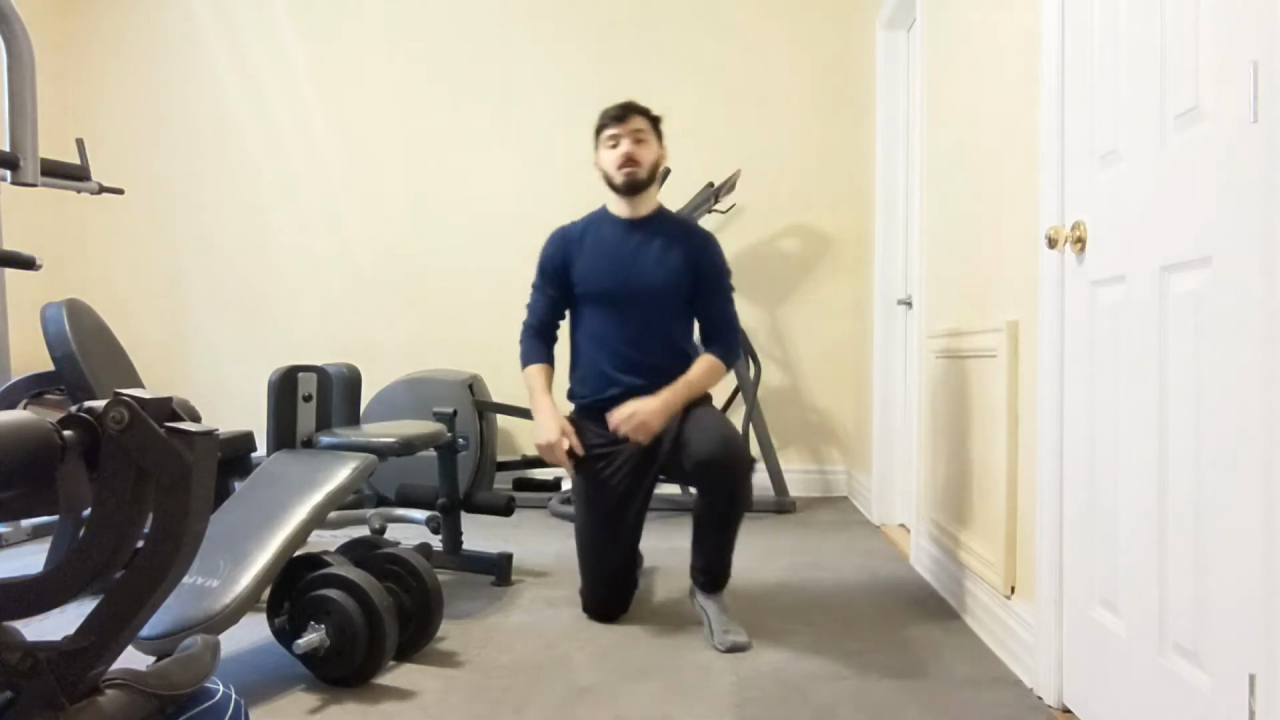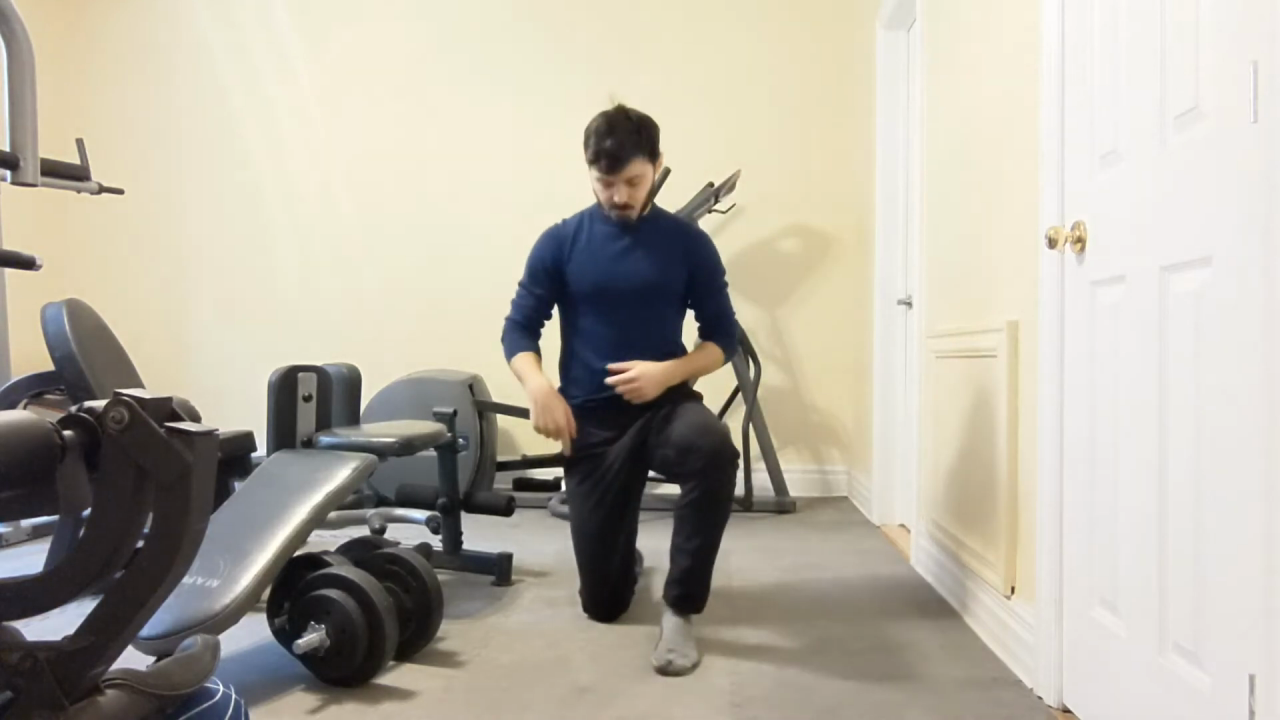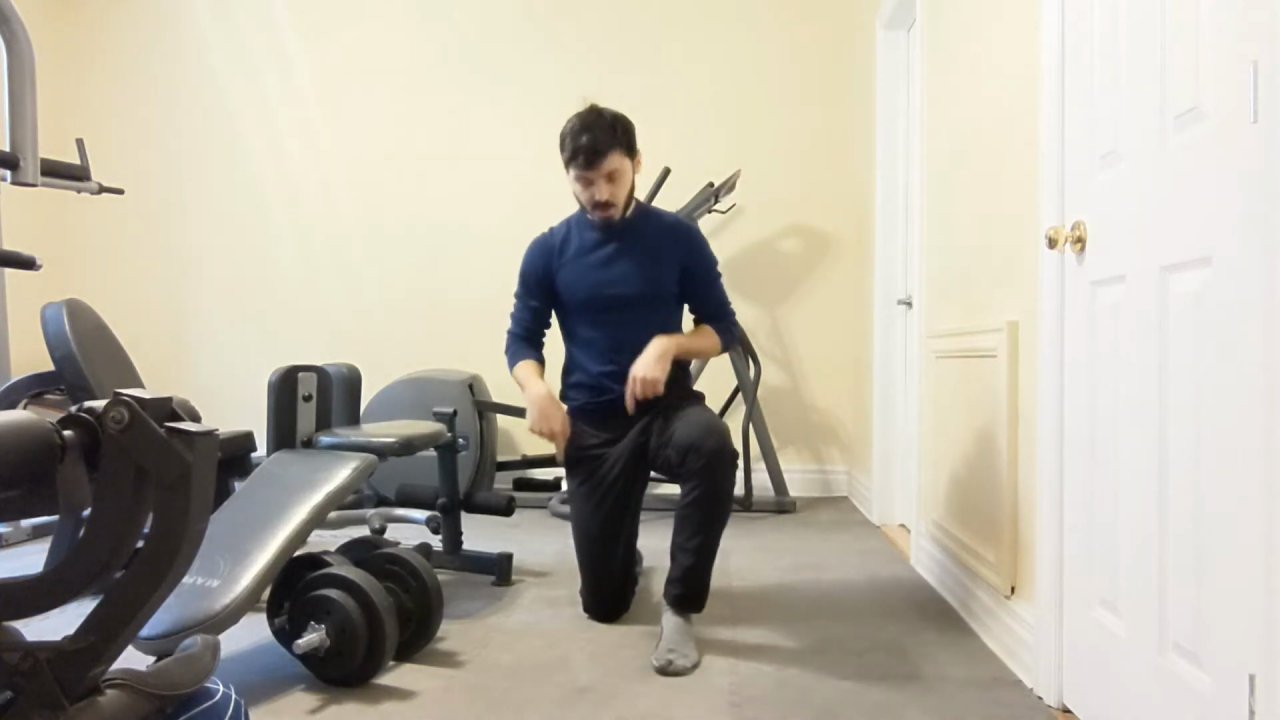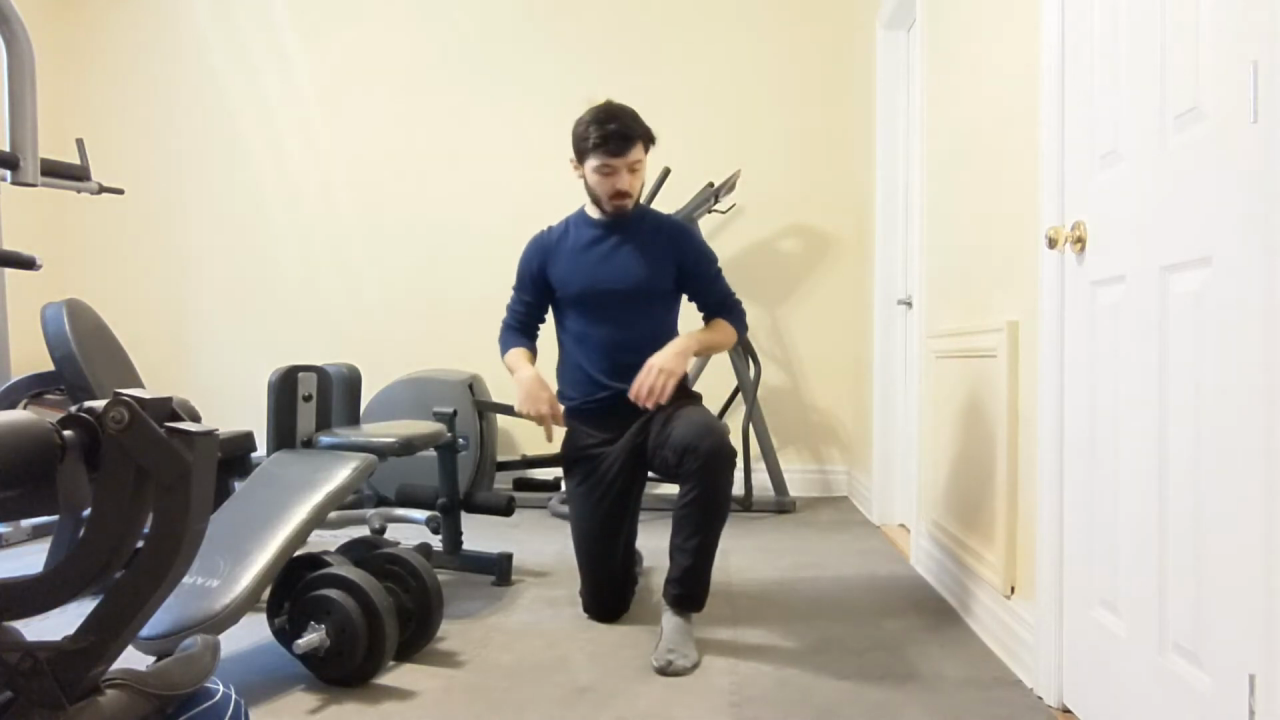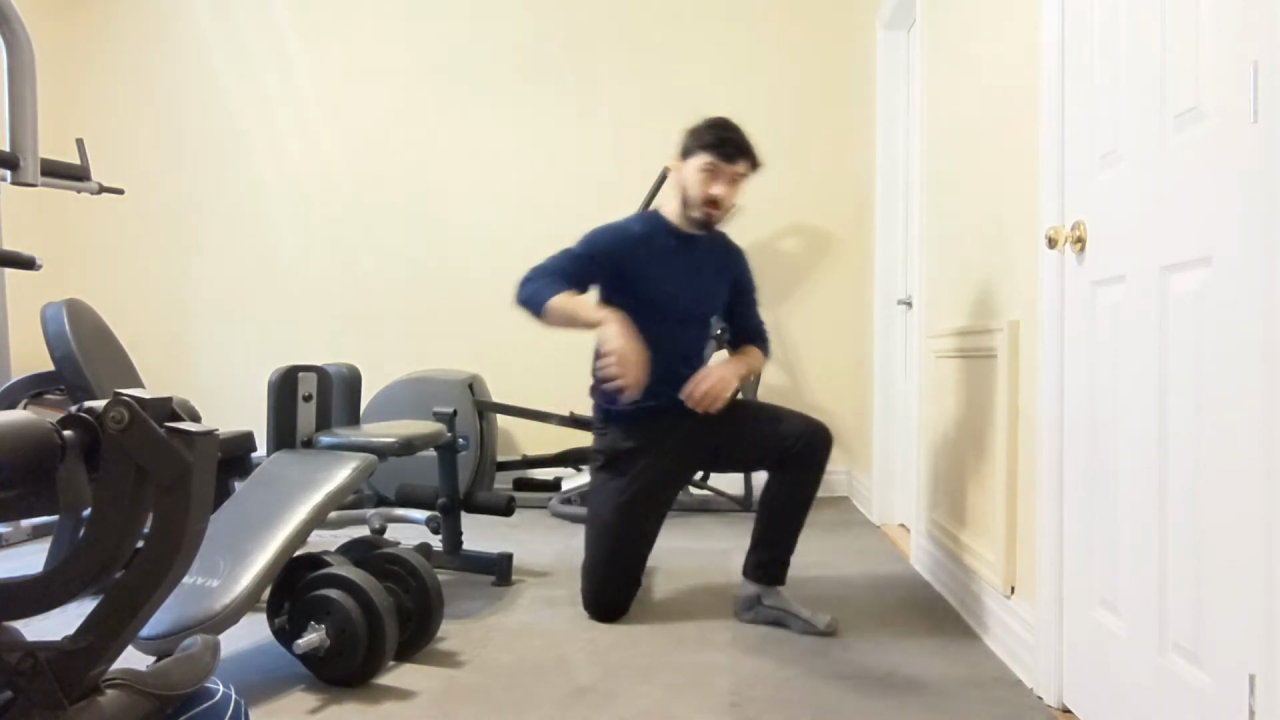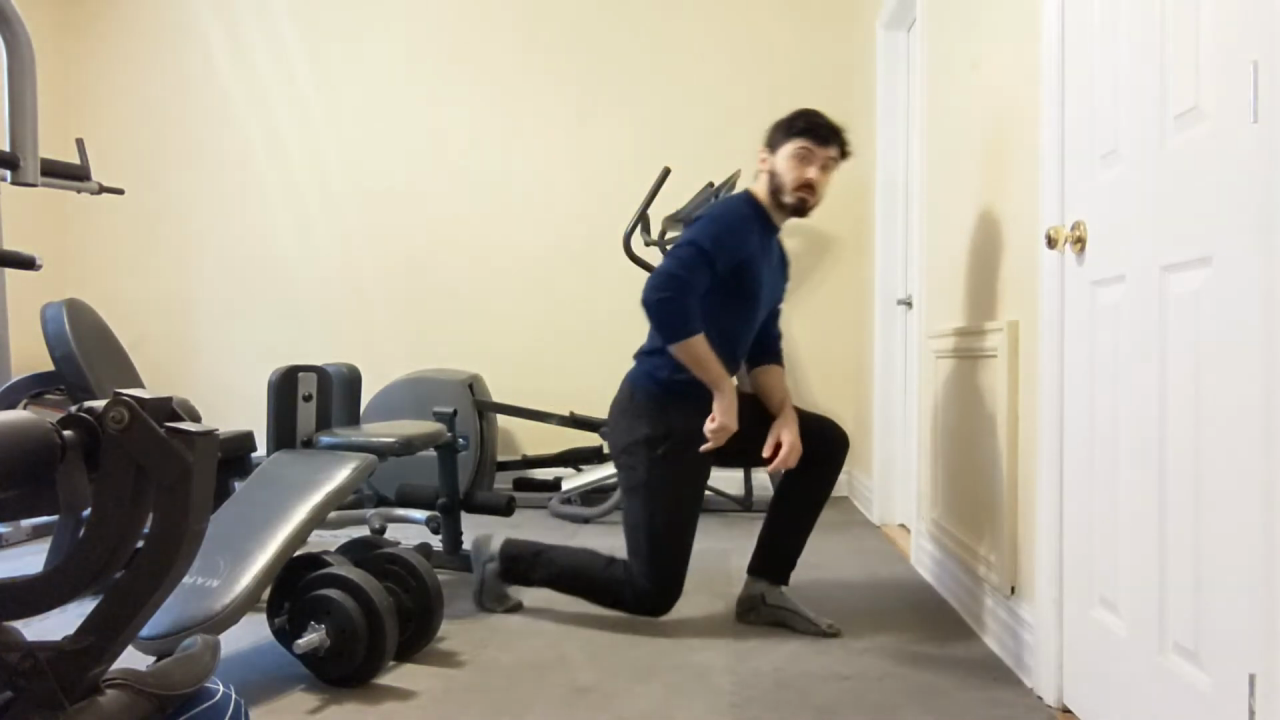
dt=0.7s
person 1, frame 1
left shoulder: (694, 244)
right shoulder: (567, 244)
left elbow: (724, 344)
right elbow: (536, 335)
left wrist: (665, 403)
right wrist: (544, 411)
left hip: (675, 408)
right hip: (599, 427)
left knee: (725, 453)
right knee: (603, 603)
left ankle: (708, 590)
right ankle: (627, 557)
person 1, frame 2
left shoulder: (688, 242)
right shoulder: (560, 243)
left elbow: (723, 337)
right elbow: (518, 328)
left wrist: (668, 372)
right wrist: (538, 387)
left hip: (666, 403)
right hip: (592, 421)
left knee: (713, 447)
right knee: (602, 602)
left ankle: (680, 609)
right ankle: (627, 558)
person 1, frame 3
left shoulder: (679, 237)
right shoulder: (548, 251)
left elbow: (724, 329)
right elbow: (522, 336)
left wrist: (669, 346)
right wrist: (535, 390)
left hip: (669, 407)
right hip: (592, 425)
left knee: (713, 447)
right knee: (603, 602)
left ankle: (679, 609)
right ankle: (627, 557)
person 1, frame 4
left shoulder: (675, 237)
right shoulder: (547, 249)
left elbow: (730, 317)
right elbow: (516, 328)
left wrist: (684, 346)
right wrist: (525, 372)
left hip: (661, 405)
right hip: (590, 424)
left knee: (711, 447)
right knee: (603, 604)
left ankle: (679, 609)
right ankle: (626, 557)
person 1, frame 5
left shoulder: (728, 259)
right shoulder: (625, 239)
left elbow: (753, 340)
right elbow: (534, 288)
left wrist: (731, 369)
right wrist: (607, 320)
left hip: (694, 409)
right hip: (627, 430)
left knee: (807, 439)
right knee: (606, 603)
left ankle: (760, 590)
right ankle: (625, 544)
person 1, frame 6
left shoulder: (774, 253)
right shoulder: (727, 222)
left elbow: (764, 349)
right elbow: (663, 298)
left wrist: (785, 416)
right wrist: (723, 391)
left hip: (704, 405)
right hip: (655, 415)
left knee: (825, 444)
right knee: (651, 590)
left ankle: (764, 590)
right ankle: (504, 557)
